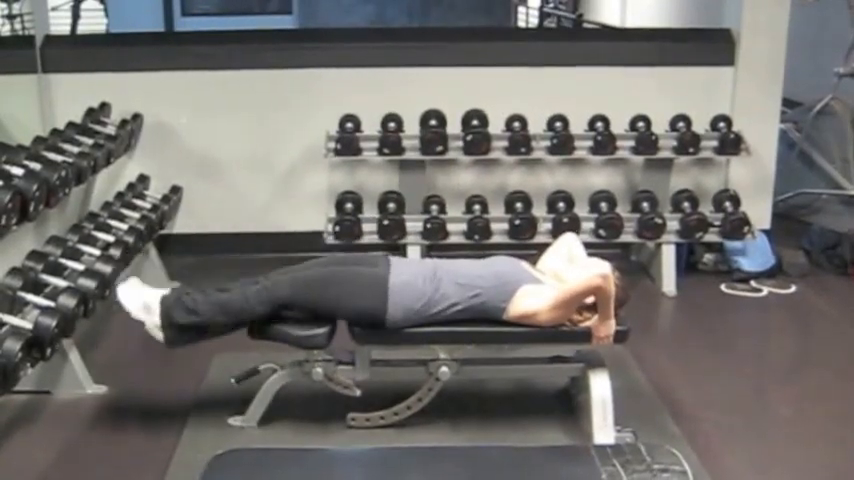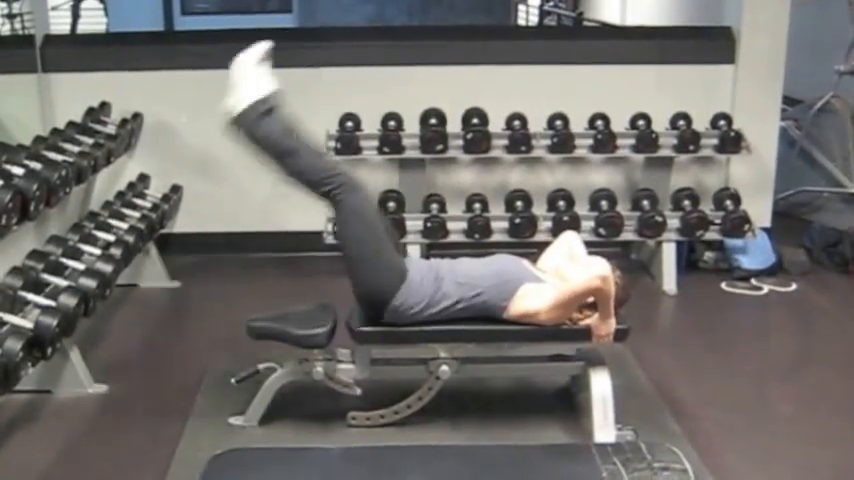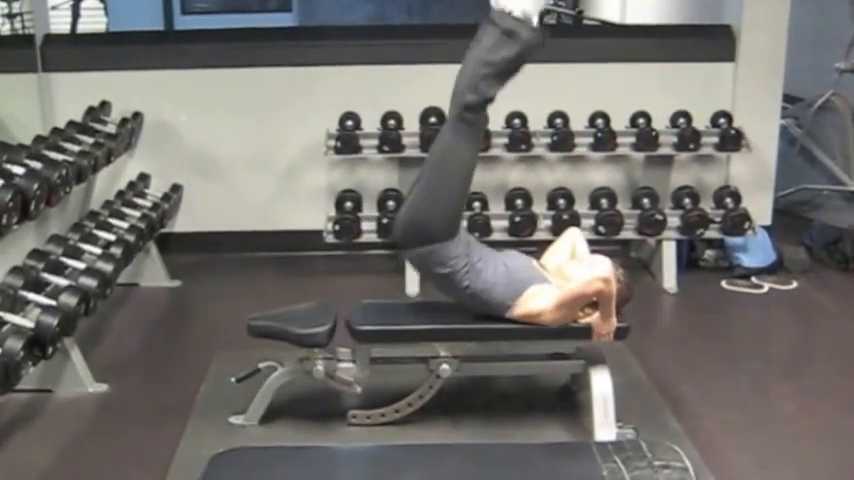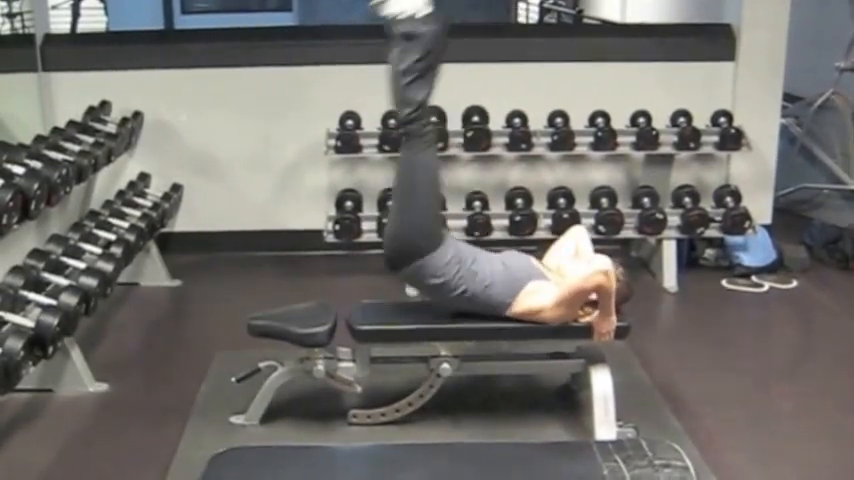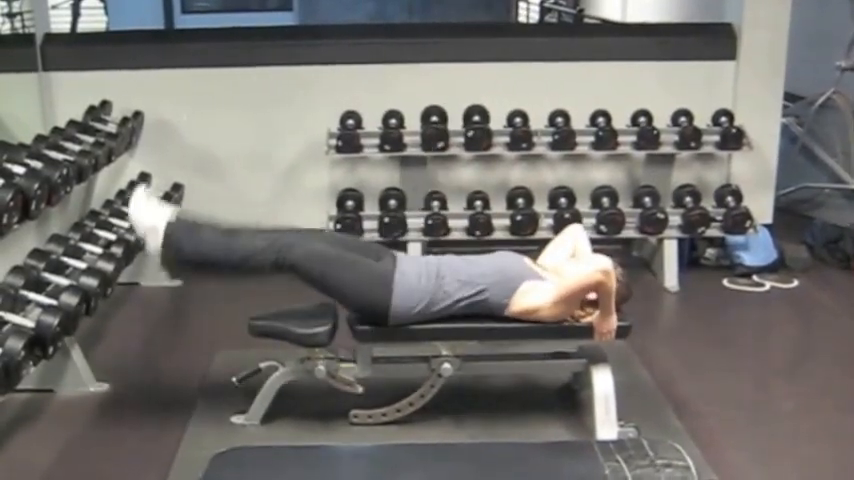
dt=0.5s
person 1, frame 1
left shoulder: (545, 307)
right shoulder: (543, 282)
left elbow: (598, 275)
right elbow: (568, 239)
left wrist: (605, 321)
left hip: (398, 299)
right hip: (402, 273)
left knee: (281, 289)
right knee: (291, 273)
left ankle: (170, 315)
right ankle: (173, 309)
person 1, frame 2
left shoulder: (545, 304)
right shoulder: (542, 279)
left elbow: (598, 275)
right elbow: (569, 235)
left wrist: (606, 318)
left hip: (402, 297)
right hip: (422, 278)
left knee: (343, 189)
right knee: (349, 196)
left ankle: (254, 107)
right ankle: (256, 108)
person 1, frame 3
left shoulder: (550, 307)
right shoulder: (547, 281)
left elbow: (601, 279)
right elbow: (573, 233)
left wrist: (607, 319)
left hip: (429, 238)
right hip: (436, 241)
person 1, frame 4
left shoulder: (551, 304)
right shoulder: (547, 278)
left elbow: (601, 273)
right elbow: (576, 232)
left wrist: (605, 318)
left hip: (421, 256)
right hip: (430, 257)
left knee: (417, 132)
person 1, frame 5
left shoulder: (548, 305)
right shoulder: (546, 276)
left elbow: (601, 269)
right elbow: (575, 231)
left wrist: (604, 319)
right wrist: (584, 250)
left hip: (401, 294)
right hip: (408, 270)
left knee: (288, 251)
right knee: (306, 241)
left ankle: (171, 239)
right ankle: (174, 235)
